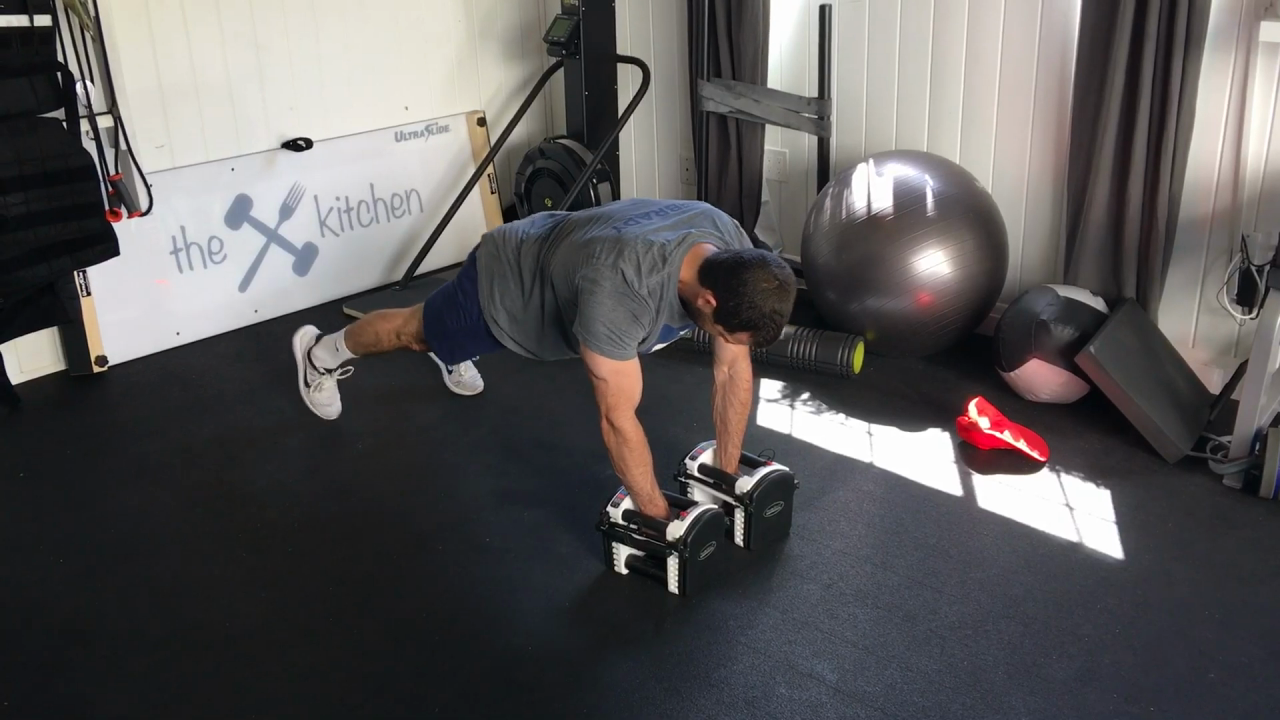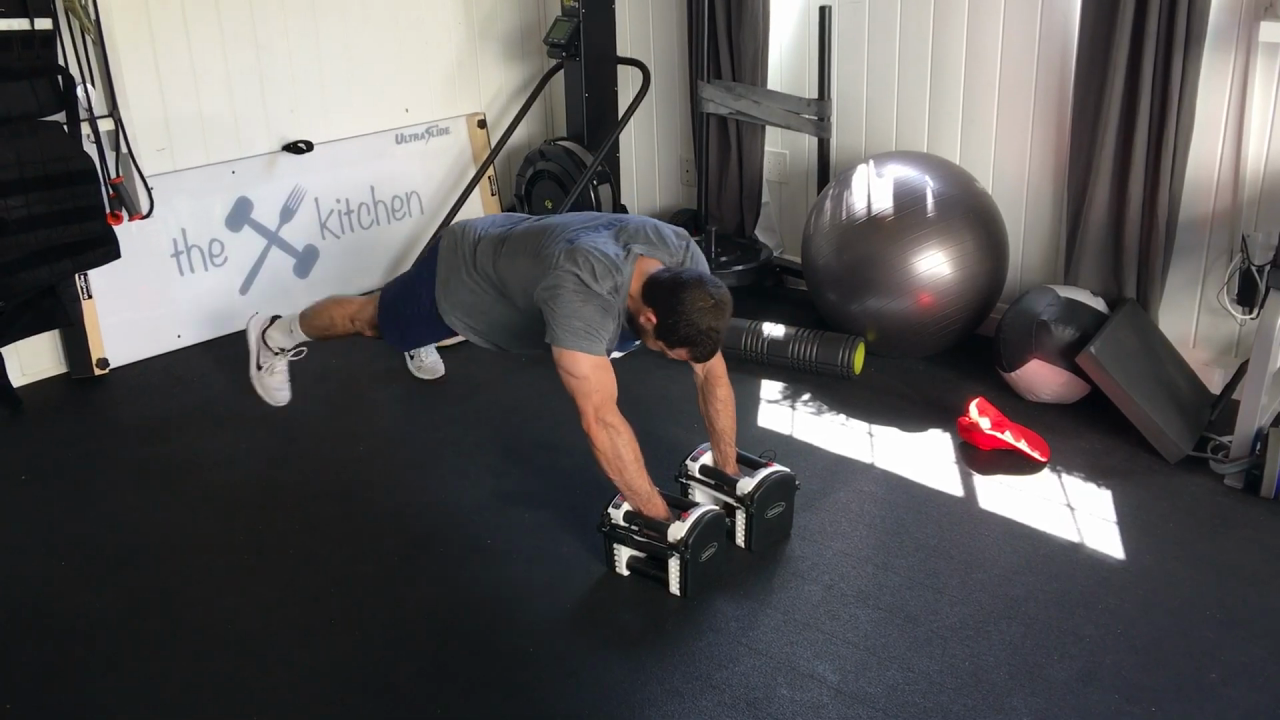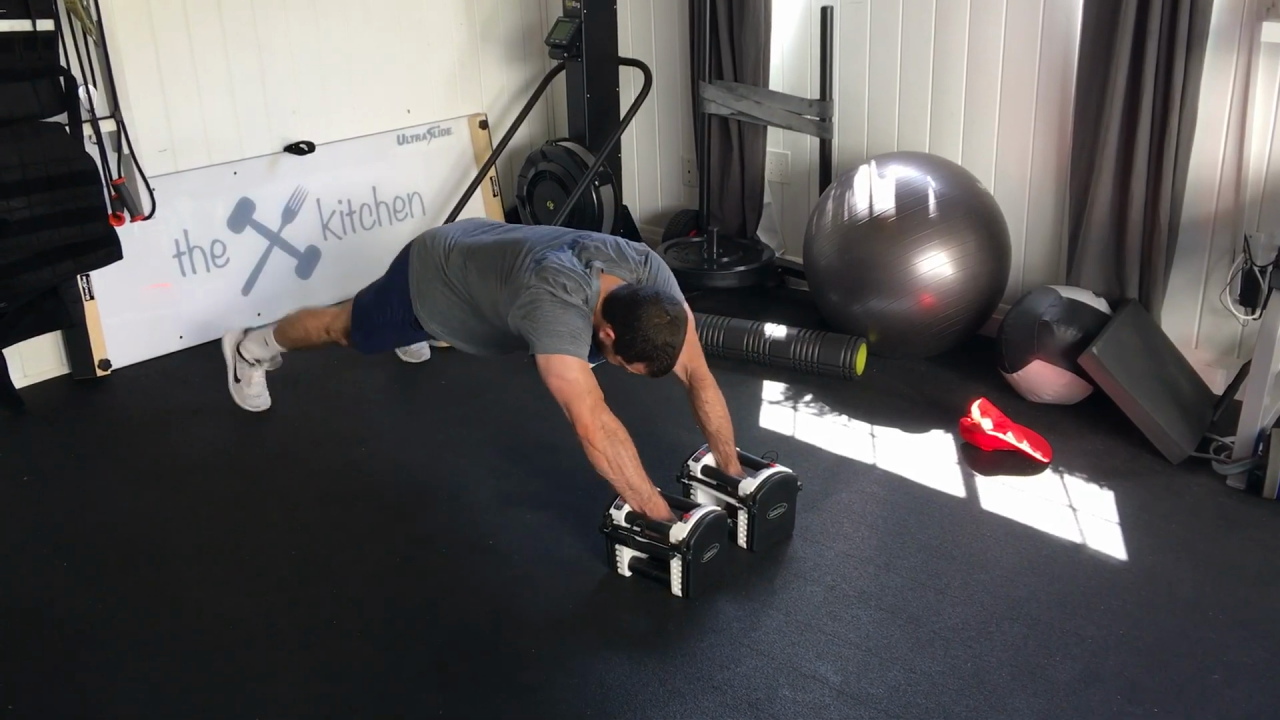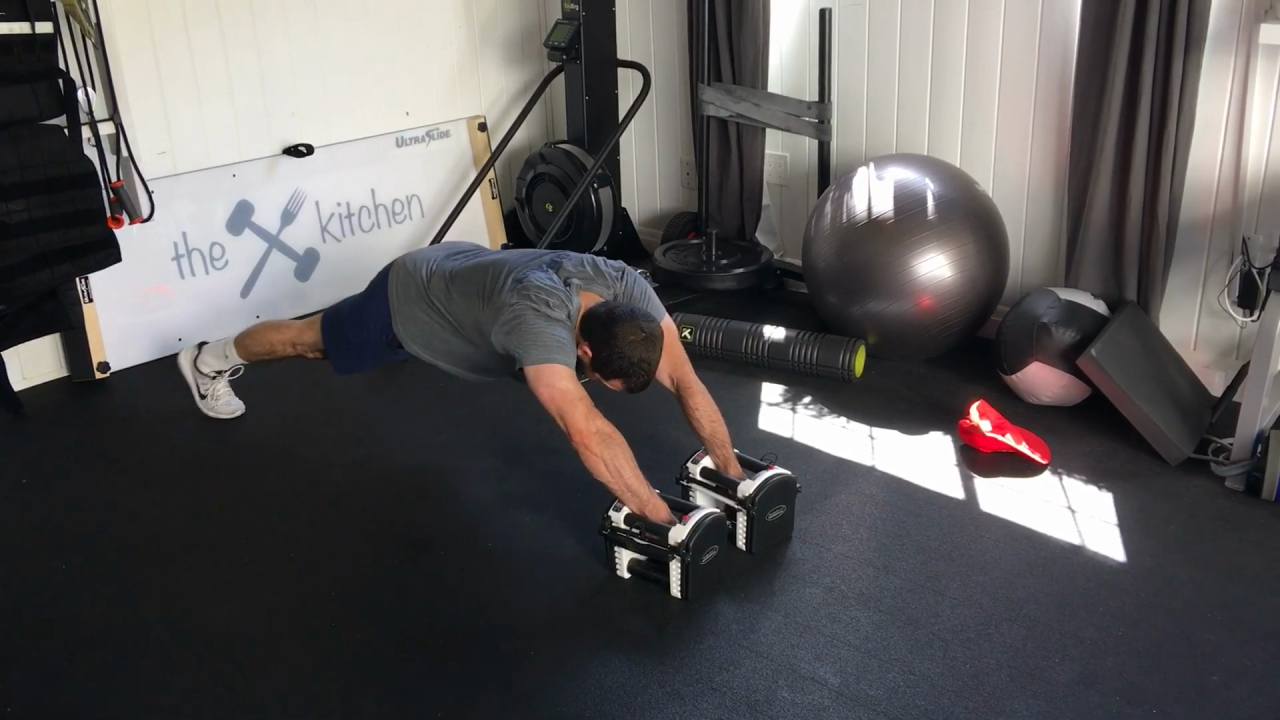
dt=0.7s
person 1, frame 1
left shoulder: (733, 250)
right shoulder: (620, 287)
left elbow: (733, 371)
right elbow: (618, 419)
left wrist: (728, 477)
right wrist: (660, 520)
left hip: (552, 260)
right hip: (506, 278)
right knee: (418, 329)
left ankle: (451, 356)
right ankle: (324, 352)
person 1, frame 2
left shoulder: (682, 256)
right shoulder: (583, 294)
left elbow: (712, 372)
right elbow: (601, 420)
left wrist: (730, 474)
right wrist: (661, 520)
left hip: (508, 249)
right hip: (460, 267)
right knee: (372, 318)
left ankle: (418, 341)
right ankle: (276, 337)
person 1, frame 3
left shoulder: (649, 272)
right shoulder: (556, 305)
left elbow: (697, 374)
right elbow: (593, 426)
left wrist: (733, 471)
right wrist: (662, 519)
left hip: (478, 250)
right hip: (431, 270)
right knee: (348, 326)
left ankle: (409, 335)
right ankle: (252, 347)
person 1, frame 4
left shoulder: (628, 288)
right shoulder: (539, 320)
left elbow: (686, 382)
right elbow: (588, 434)
left wrist: (733, 475)
right wrist: (663, 521)
left hip: (461, 269)
right hip: (411, 294)
right knee: (314, 339)
left ankle: (390, 346)
right ankle: (211, 360)
